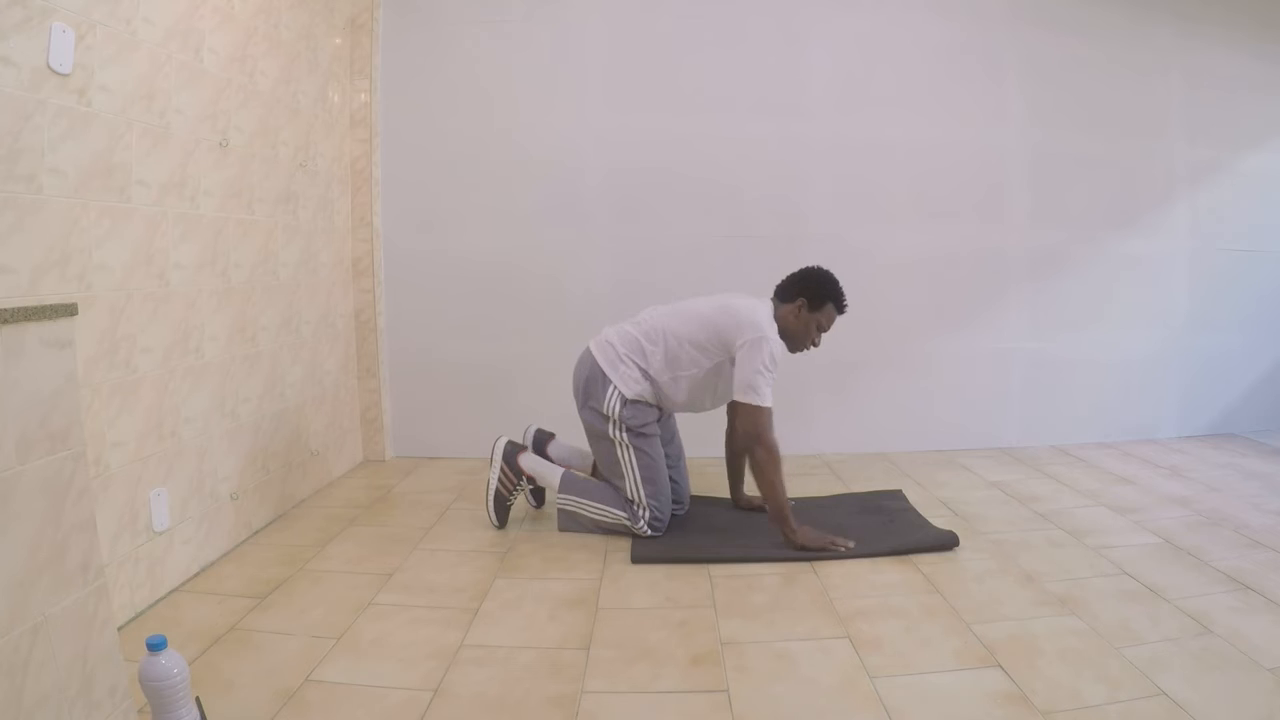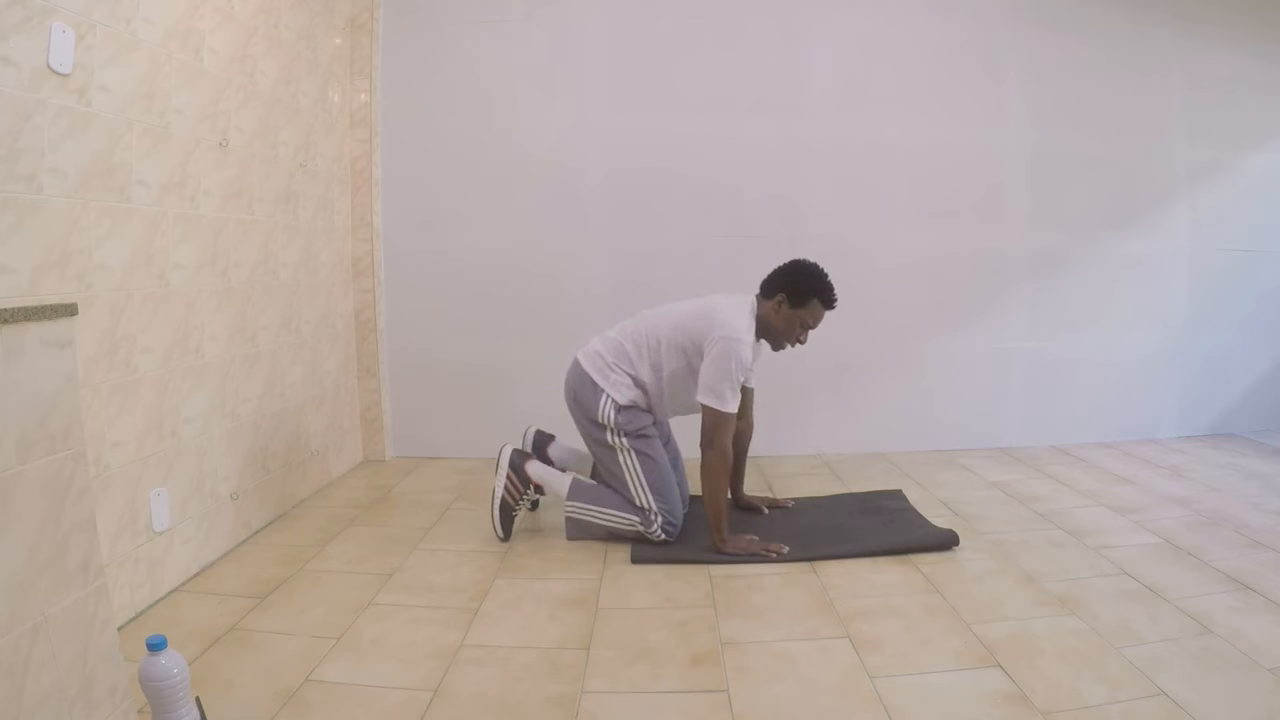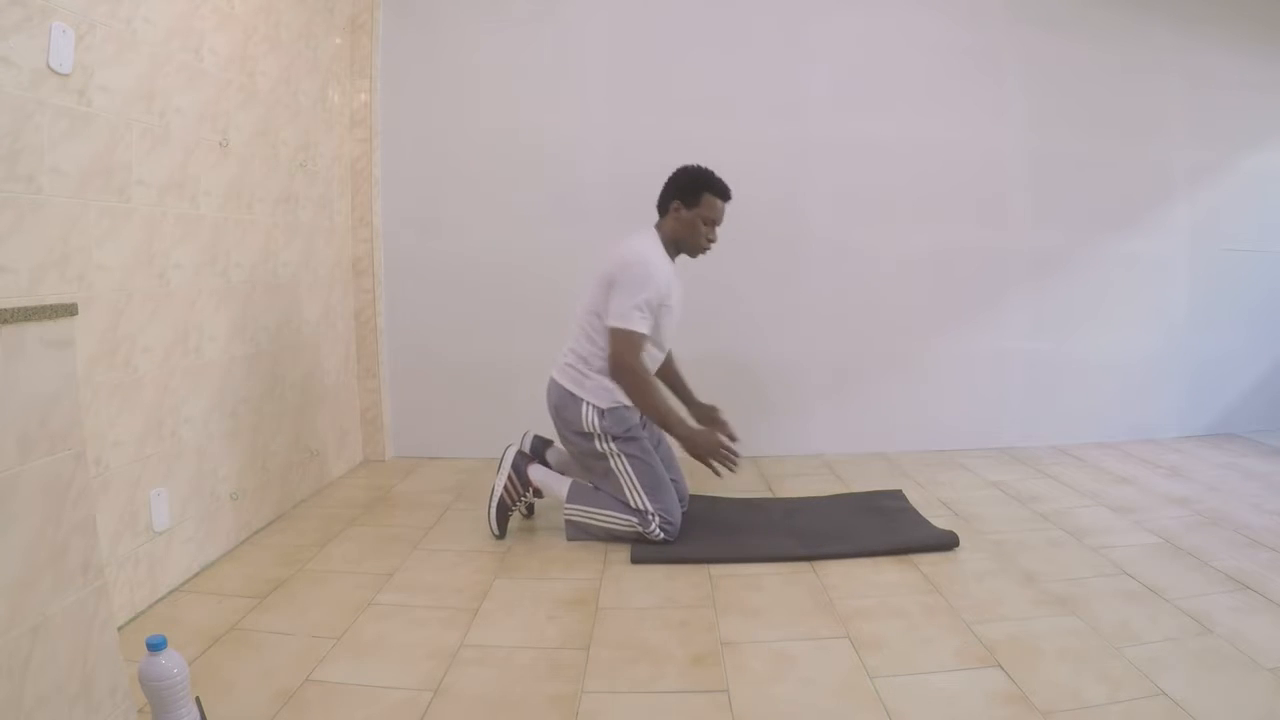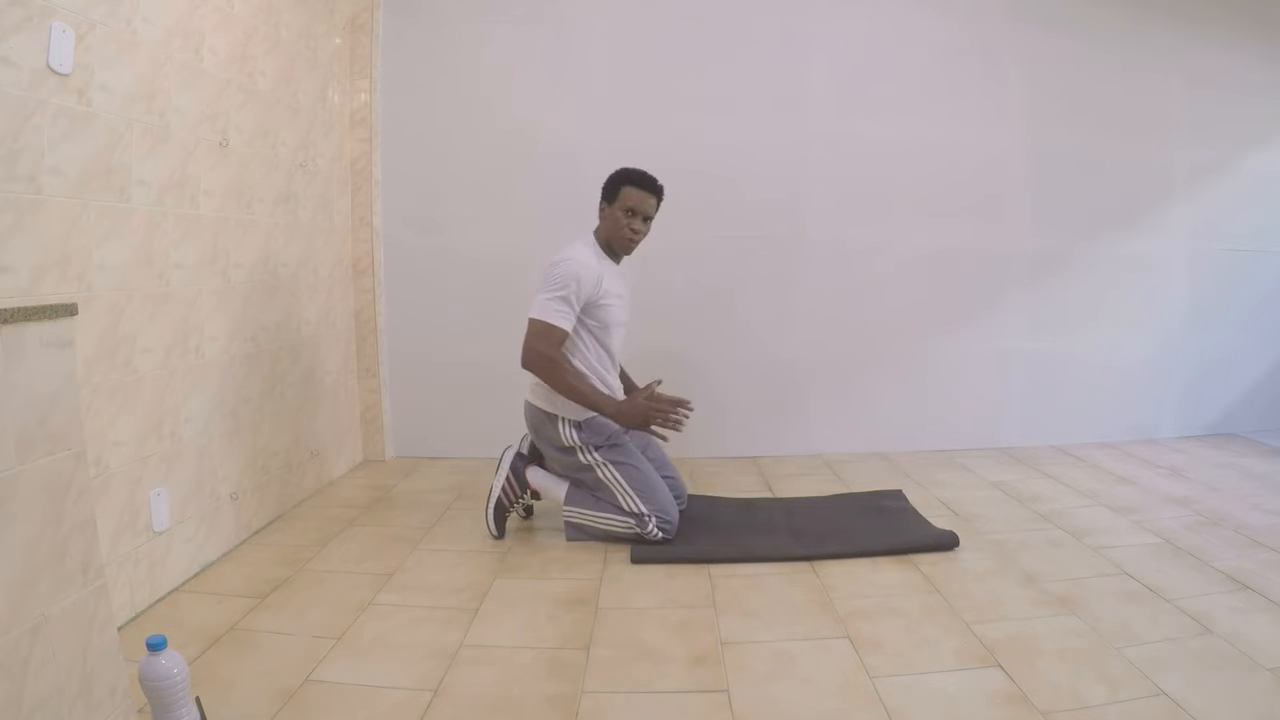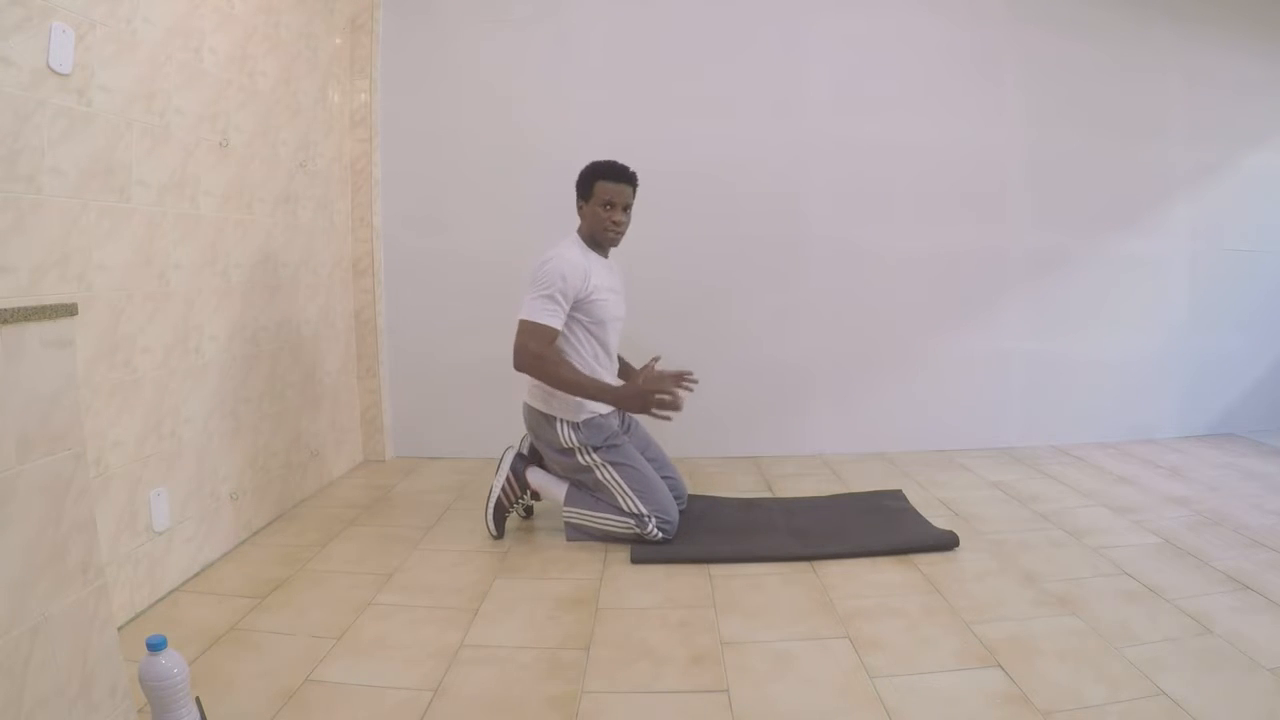
dt=1s
person 1, frame 1
left shoulder: (752, 319)
right shoulder: (762, 337)
left elbow: (740, 421)
right elbow: (759, 441)
left wrist: (739, 495)
right wrist: (790, 528)
left hip: (632, 381)
right hip: (613, 383)
left knee: (676, 500)
right knee: (649, 517)
left ankle: (549, 451)
right ankle: (521, 465)
person 1, frame 2
left shoulder: (745, 323)
right shoulder: (733, 337)
left elbow: (742, 421)
right elbow: (716, 443)
left wrist: (738, 493)
right wrist: (722, 538)
left hip: (623, 387)
right hip: (604, 390)
left knee: (674, 497)
right knee: (662, 521)
left ankle: (548, 453)
right ankle: (529, 474)
person 1, frame 3
left shoulder: (657, 261)
right shoulder: (644, 264)
right elbow: (623, 364)
left wrist: (693, 404)
right wrist: (684, 434)
left hip: (613, 402)
right hip: (590, 403)
left knee: (675, 497)
right knee: (662, 521)
left ankle: (545, 456)
right ankle: (531, 477)
person 1, frame 4
left shoulder: (610, 269)
right shoulder: (576, 267)
right elbow: (536, 355)
left wrist: (636, 396)
right wrist: (618, 410)
left hip: (600, 414)
right hip: (571, 421)
left knee: (675, 496)
right knee: (660, 521)
left ankle: (542, 463)
right ankle: (529, 479)
person 1, frame 5
left shoulder: (605, 266)
right shoulder: (563, 265)
right elbow: (528, 355)
left wrist: (637, 378)
right wrist: (618, 395)
left hip: (602, 414)
right hip: (570, 421)
left knee: (676, 496)
right knee: (660, 521)
left ankle: (544, 464)
right ankle: (530, 480)
